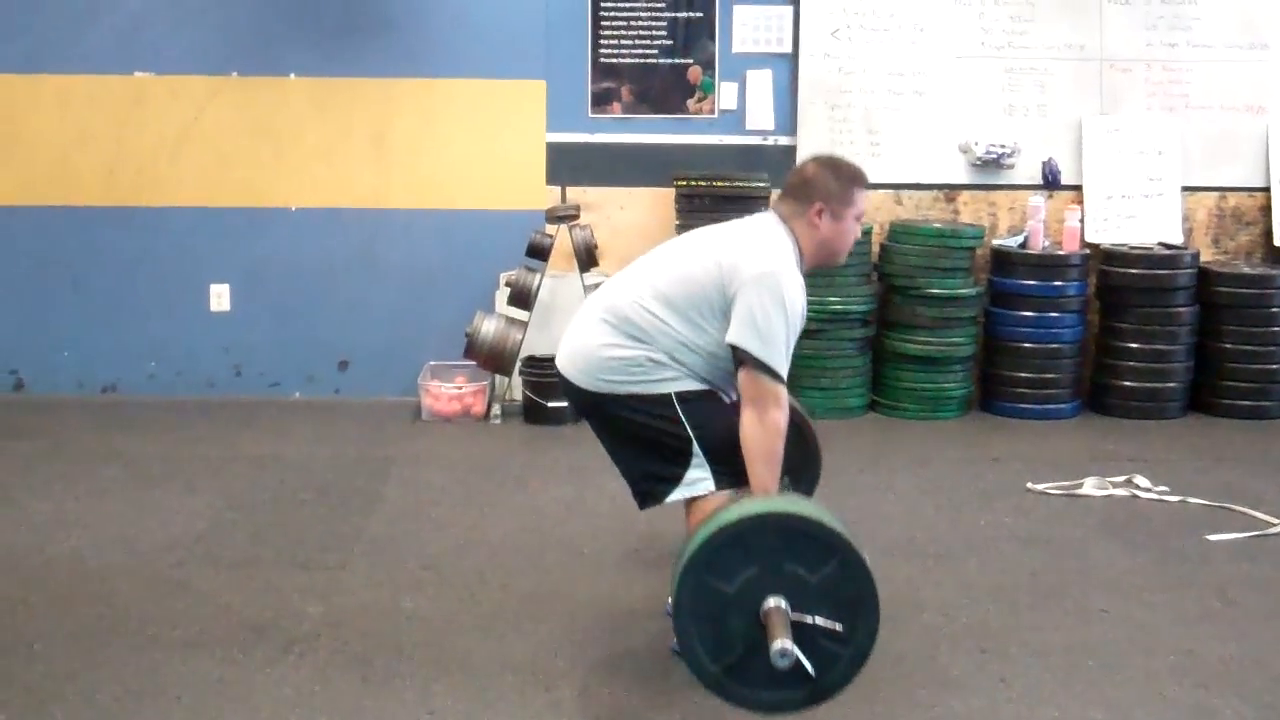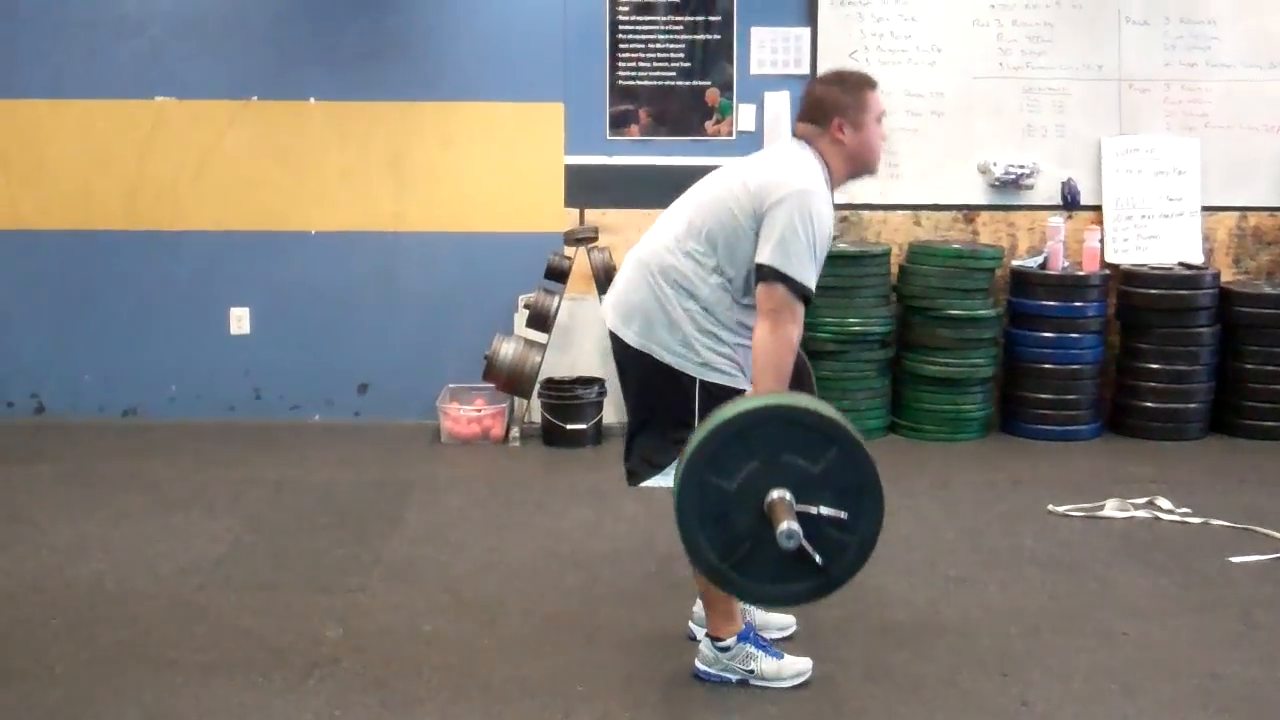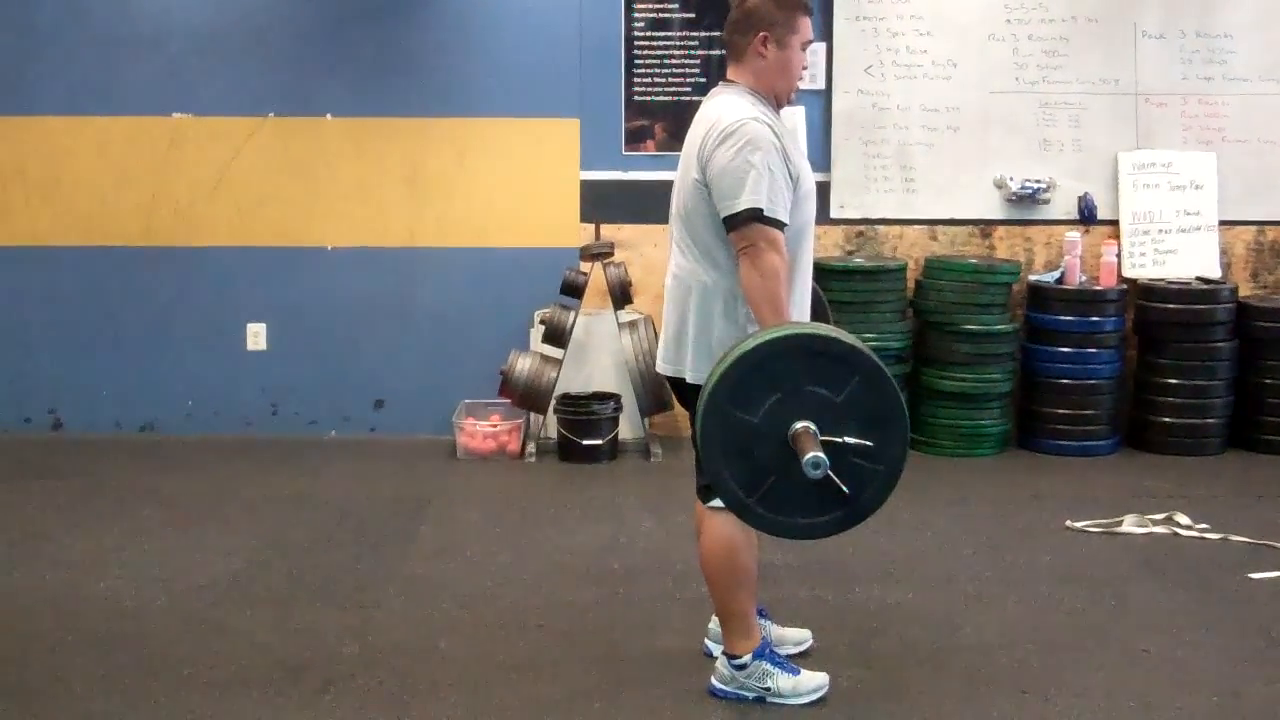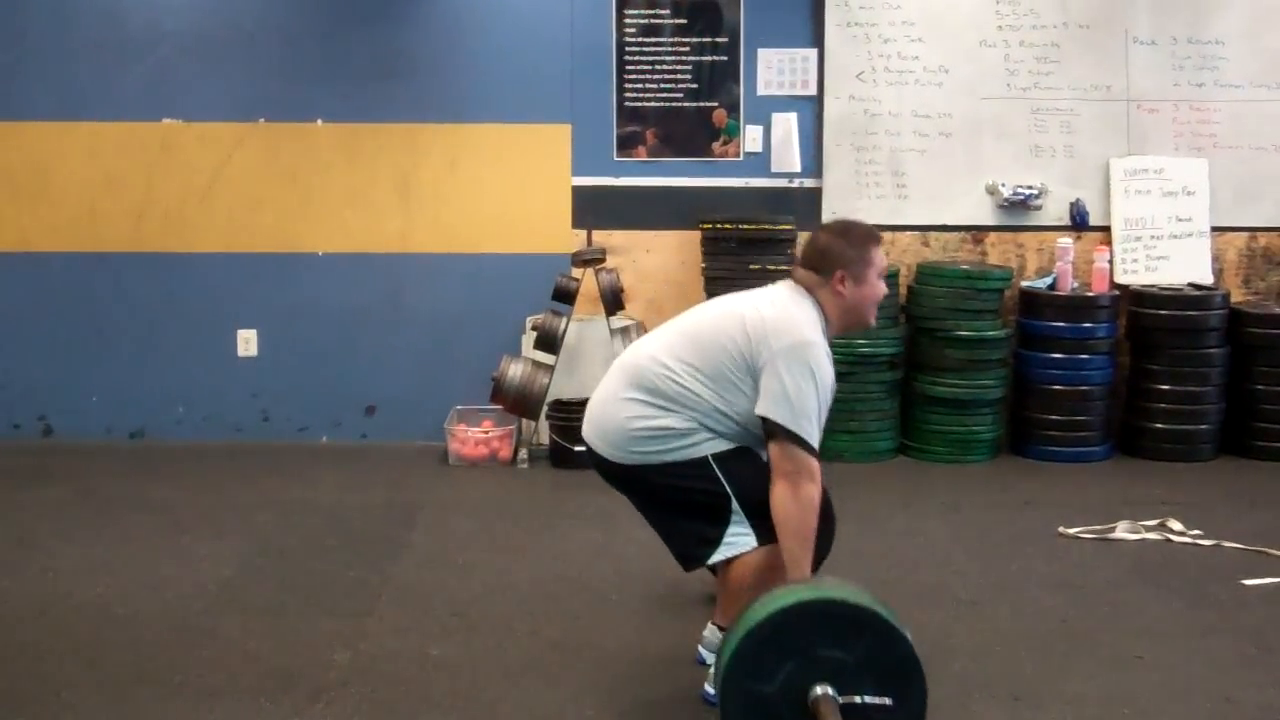
dt=0.7s
person 1, frame 1
left shoulder: (762, 245)
right shoulder: (774, 273)
right elbow: (762, 403)
left hip: (603, 352)
right hip: (614, 368)
left knee: (715, 463)
right knee: (729, 478)
person 1, frame 2
left shoulder: (791, 169)
right shoulder: (803, 193)
left elbow: (768, 308)
right elbow: (778, 317)
left hip: (662, 314)
right hip: (671, 327)
left ankle: (721, 606)
right ankle: (725, 644)
person 1, frame 3
left shoulder: (732, 113)
right shoulder: (746, 128)
right elbow: (759, 251)
left hip: (715, 335)
right hip: (731, 344)
left knee: (732, 494)
left ankle: (736, 622)
right ankle: (742, 662)
person 1, frame 4
left shoulder: (785, 307)
right shoulder: (800, 341)
right elbow: (795, 476)
right wrist: (801, 590)
left hip: (632, 417)
right hip: (645, 434)
left knee: (752, 513)
right knee: (770, 526)
left ankle: (726, 633)
